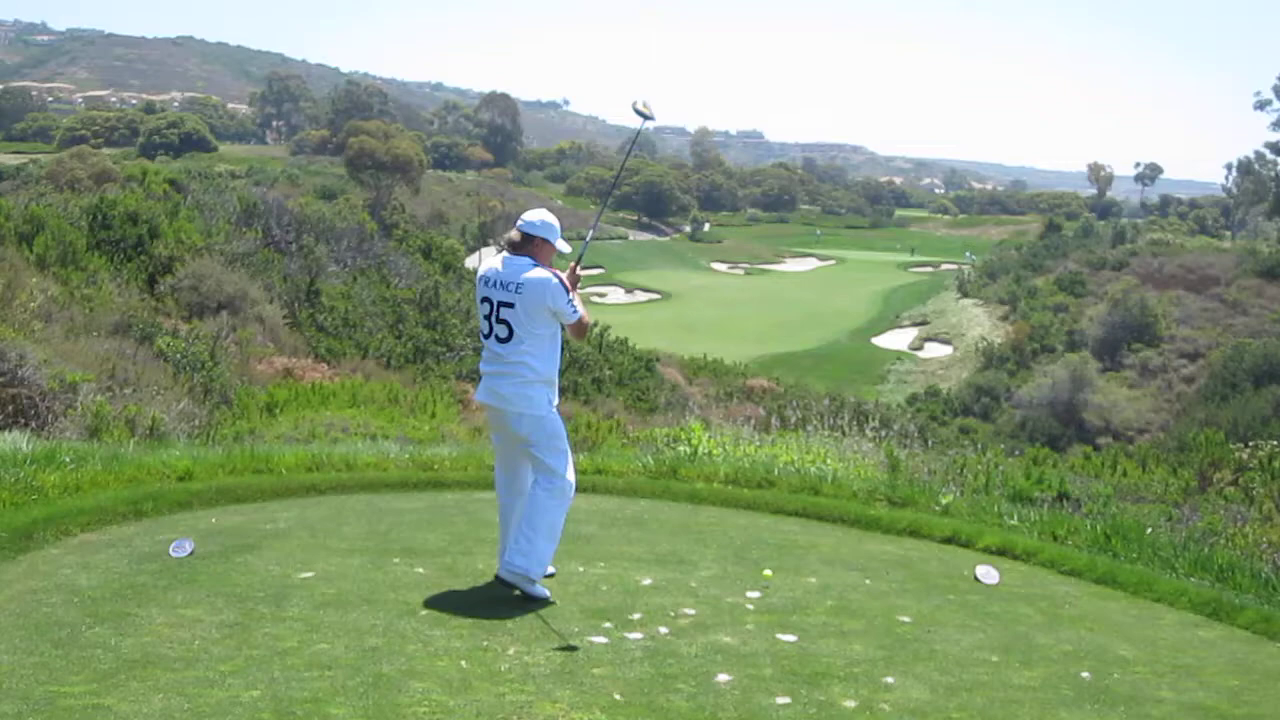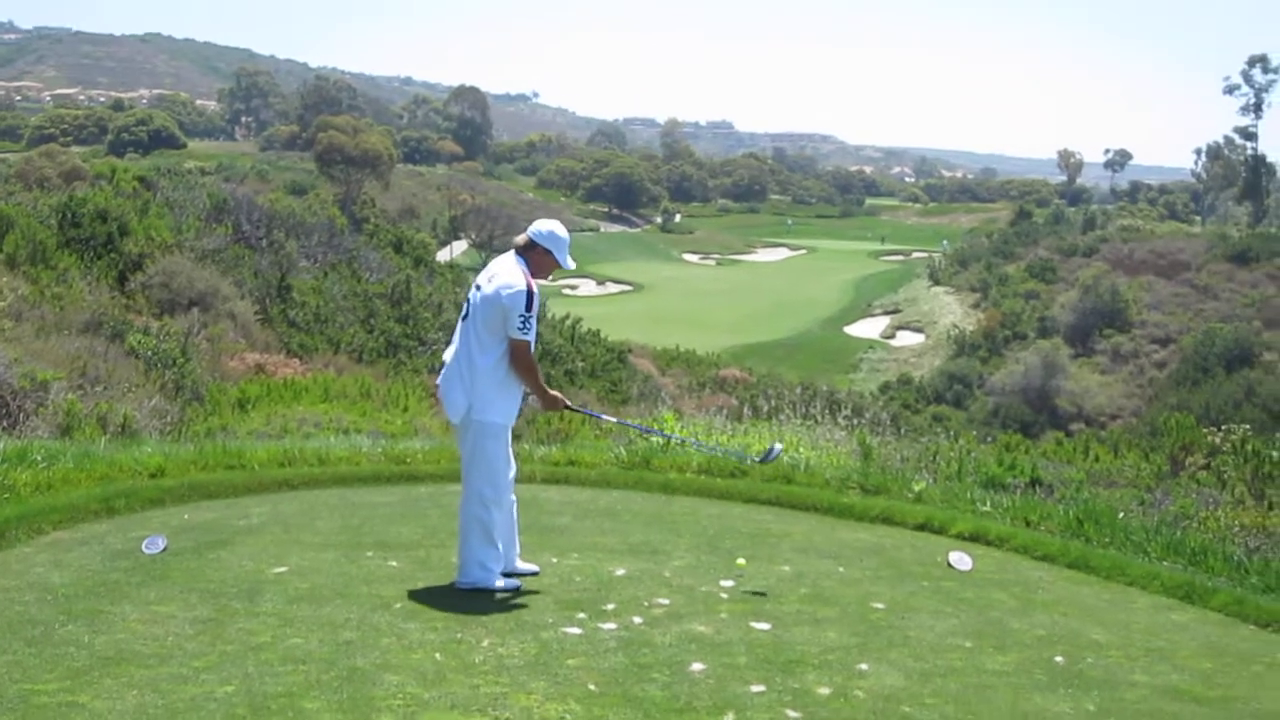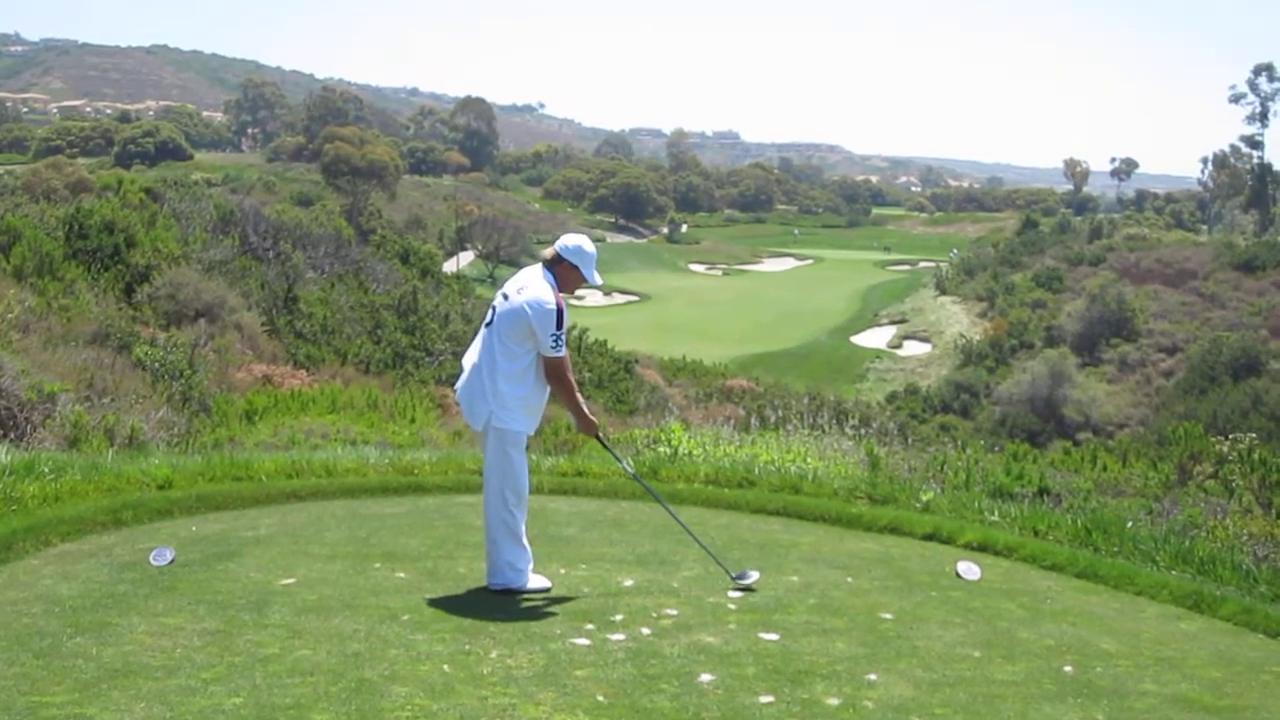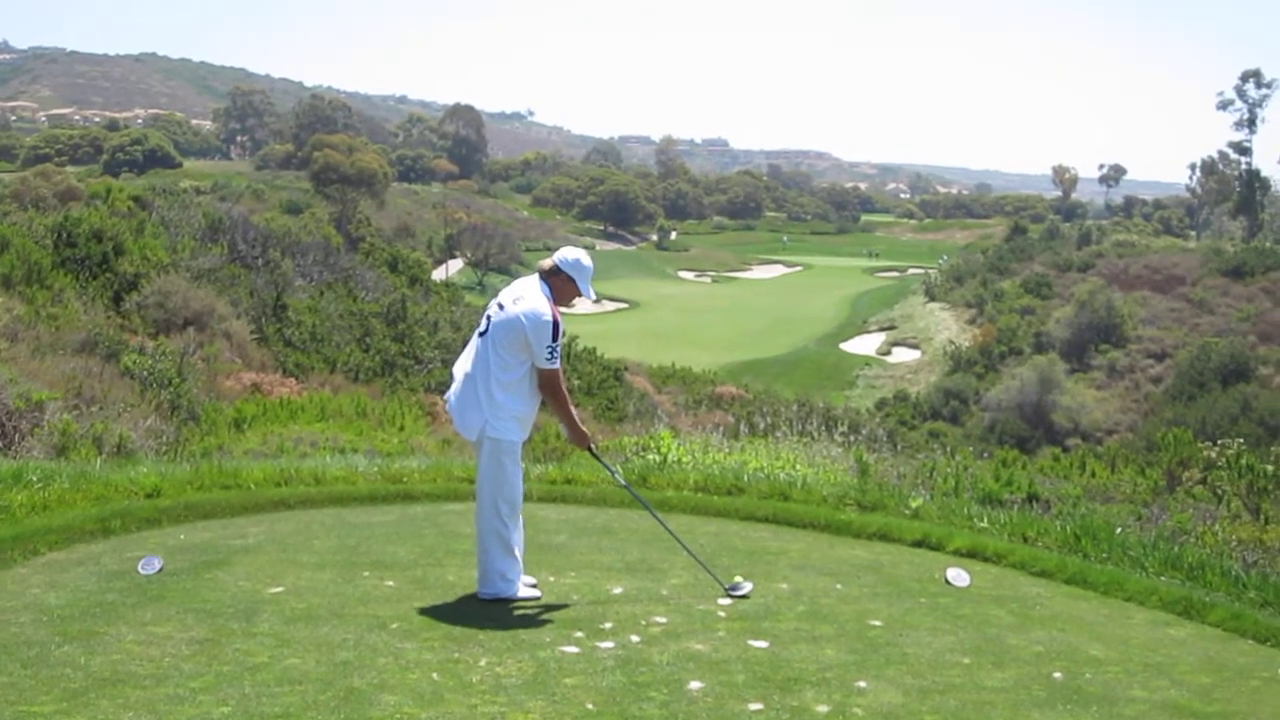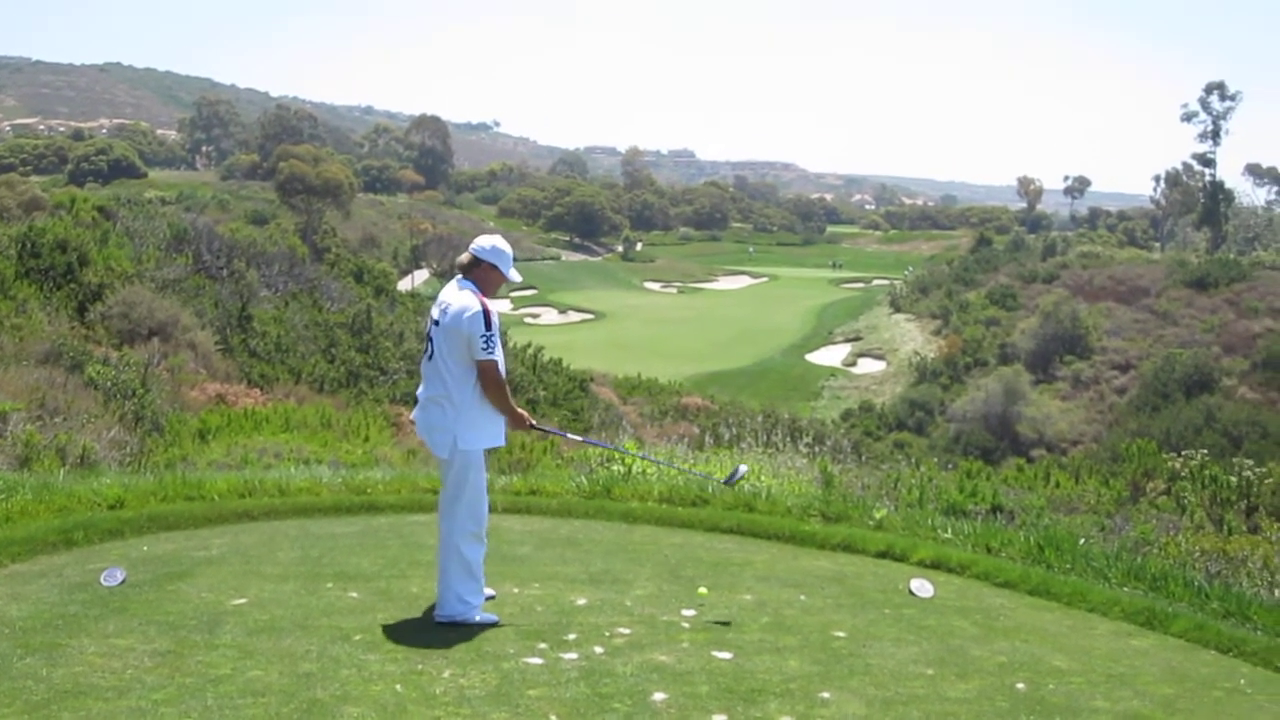
dt=1s
person 1, frame 1
left shoulder: (486, 270)
right shoulder: (546, 281)
right elbow: (580, 328)
right wrist: (571, 290)
left hip: (496, 392)
right hip: (529, 398)
left knee: (514, 479)
right knee: (556, 479)
left ankle: (519, 559)
right ankle: (520, 564)
person 1, frame 2
left shoulder: (502, 265)
right shoulder: (521, 287)
right elbow: (520, 357)
left wrist: (533, 390)
right wrist: (544, 395)
left hip: (479, 389)
right hip: (481, 396)
left knee: (500, 479)
right knee: (485, 484)
left ankle: (503, 558)
right ankle: (477, 572)
person 1, frame 3
left shoulder: (529, 277)
right shoulder: (547, 303)
left elbow: (557, 357)
right elbow: (555, 373)
left wrist: (577, 398)
right wrist: (580, 415)
left hip: (493, 393)
right hip: (501, 402)
left knee: (507, 489)
right knee: (508, 491)
left ankle: (510, 567)
right ankle: (510, 574)
person 1, frame 4
left shoulder: (523, 287)
right shoulder: (544, 316)
left elbow: (550, 371)
right elbow: (549, 384)
left wrist: (568, 412)
right wrist: (574, 428)
left hip: (487, 401)
right hip: (494, 410)
left knee: (501, 493)
right knee: (501, 497)
left ankle: (504, 570)
right ankle: (499, 582)
person 1, frame 5
left shoulder: (449, 295)
right shoulder: (478, 310)
right elbow: (490, 378)
left wrist: (504, 411)
right wrist: (513, 413)
left hip: (445, 415)
right hip: (460, 425)
left knee: (460, 509)
right knee: (466, 514)
left ankle: (463, 586)
right ankle: (456, 605)
